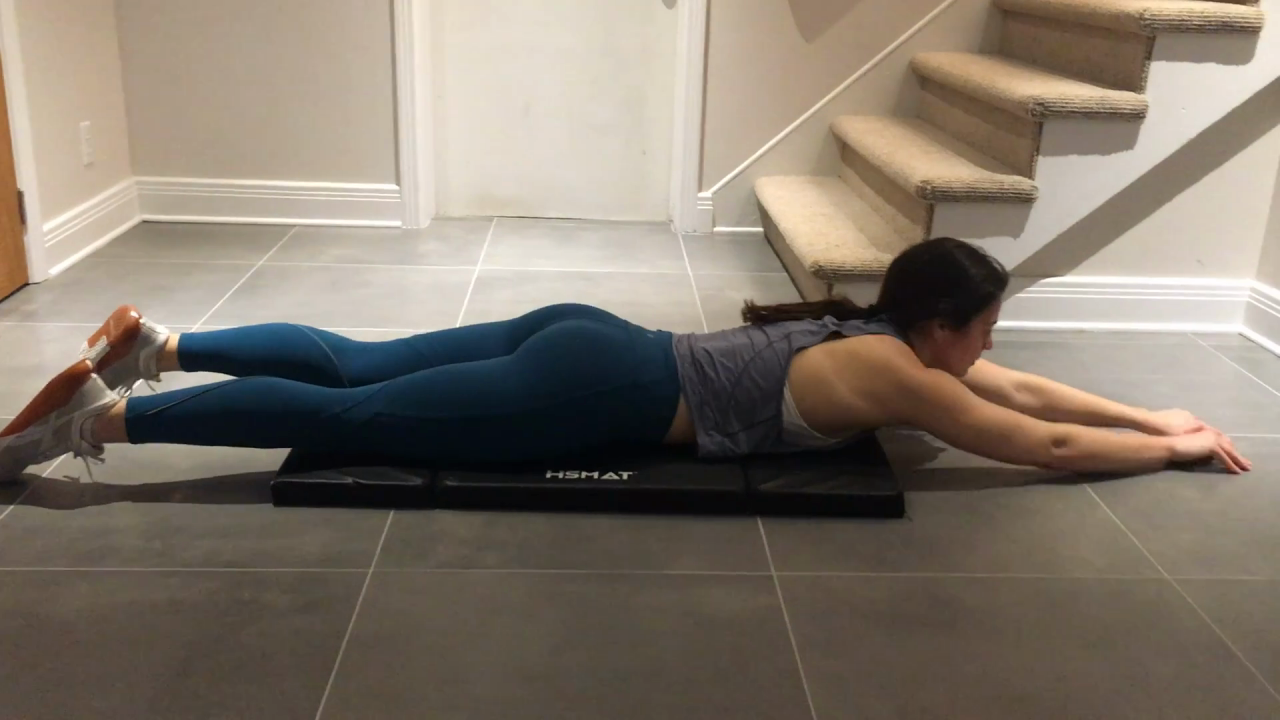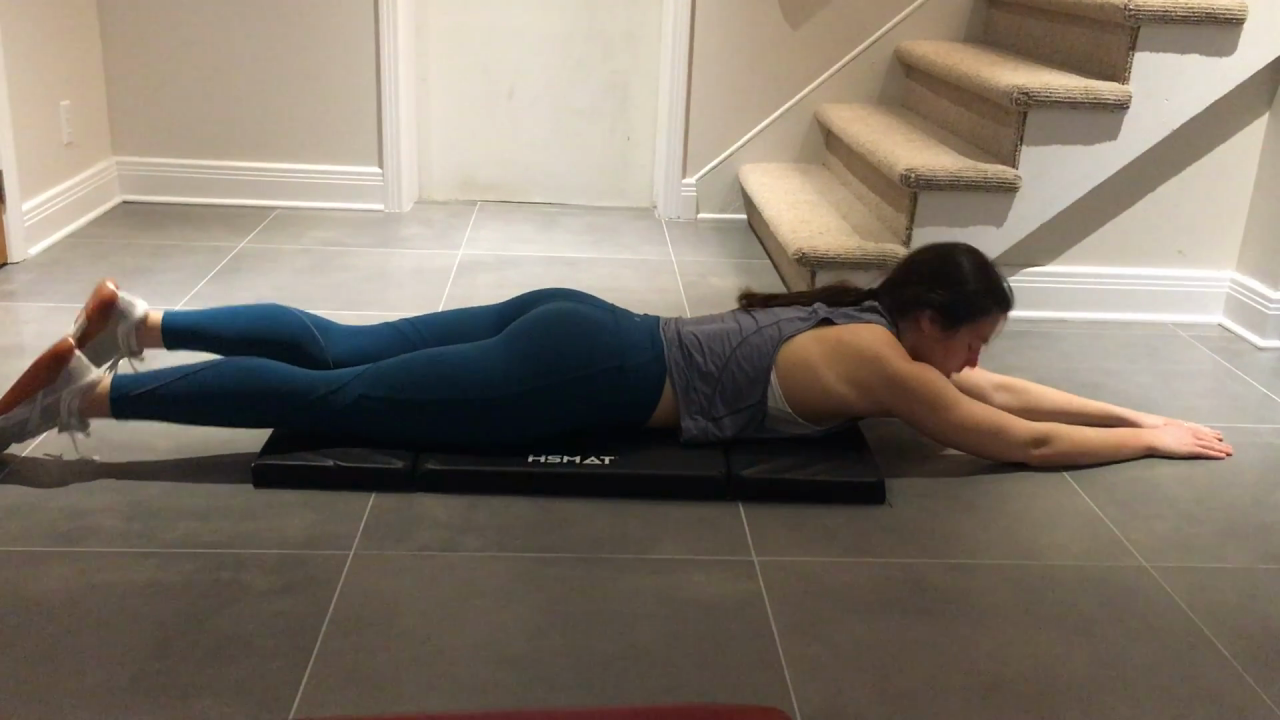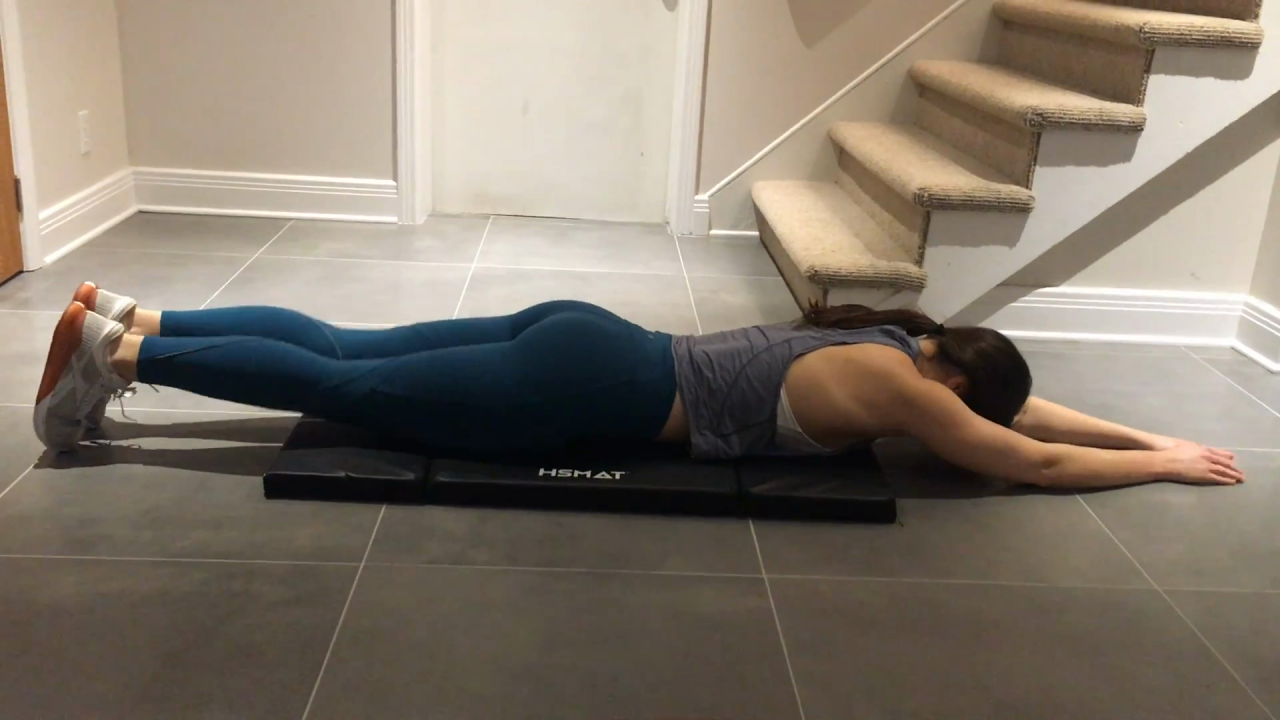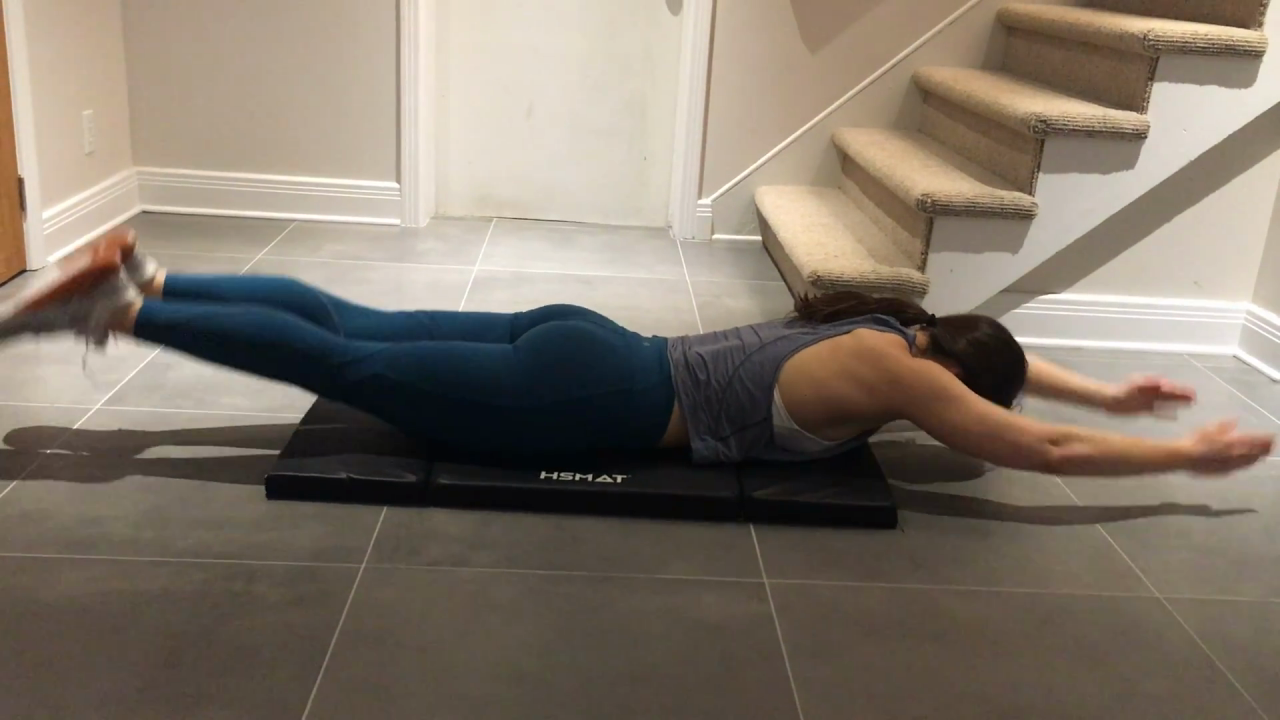
dt=0.7s
person 1, frame 1
left shoulder: (884, 334)
right shoulder: (899, 378)
left elbow: (1018, 390)
right elbow: (1047, 445)
left wrist: (1159, 416)
right wrist: (1176, 451)
left hip: (588, 342)
right hip: (597, 395)
left knee: (354, 367)
right knee: (351, 421)
left ankle: (158, 342)
right ankle: (107, 415)
person 1, frame 2
left shoulder: (870, 320)
right shoulder: (881, 367)
left elbow: (996, 386)
right elbow: (1023, 440)
left wrist: (1135, 406)
right wrist: (1152, 440)
left hip: (574, 328)
right hip: (578, 377)
left knee: (338, 349)
right knee: (331, 399)
left ankle: (139, 321)
person 1, frame 3
left shoulder: (892, 343)
right shoulder: (895, 385)
left elbow: (1016, 403)
right elbow: (1032, 459)
left wrist: (1148, 432)
right wrist: (1170, 466)
left hip: (583, 342)
right hip: (589, 388)
left knee: (344, 351)
right knee: (346, 387)
left ankle: (128, 320)
right ankle: (117, 351)
person 1, frame 4
left shoulder: (890, 331)
right shoulder: (890, 375)
left elbow: (993, 356)
right elbow: (1038, 448)
left wrist: (1112, 395)
left hip: (579, 350)
right hip: (583, 400)
left knee: (351, 330)
right knee: (345, 369)
left ankle: (137, 274)
right ankle: (117, 305)
